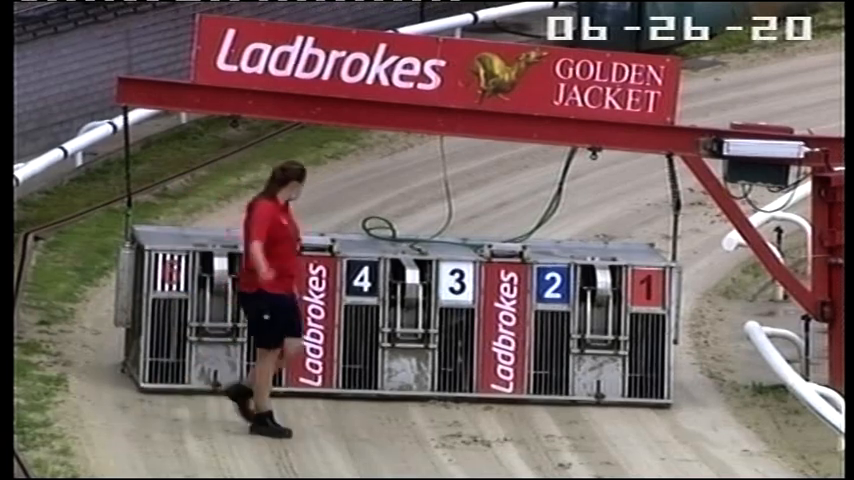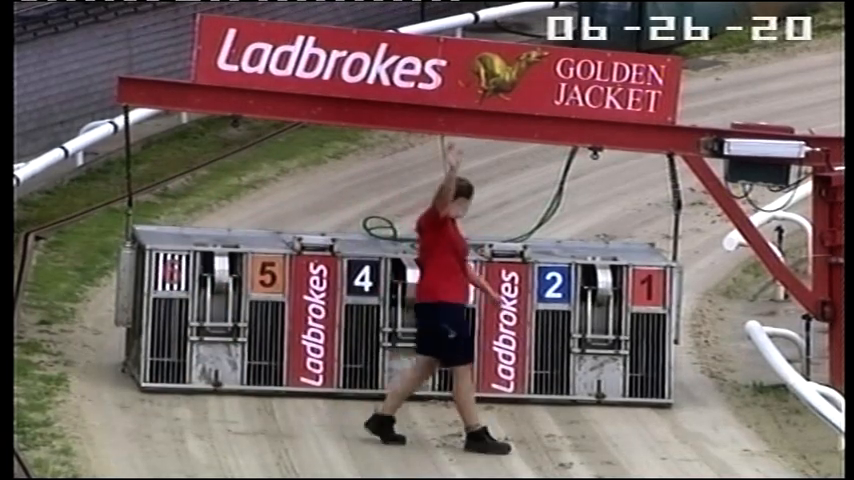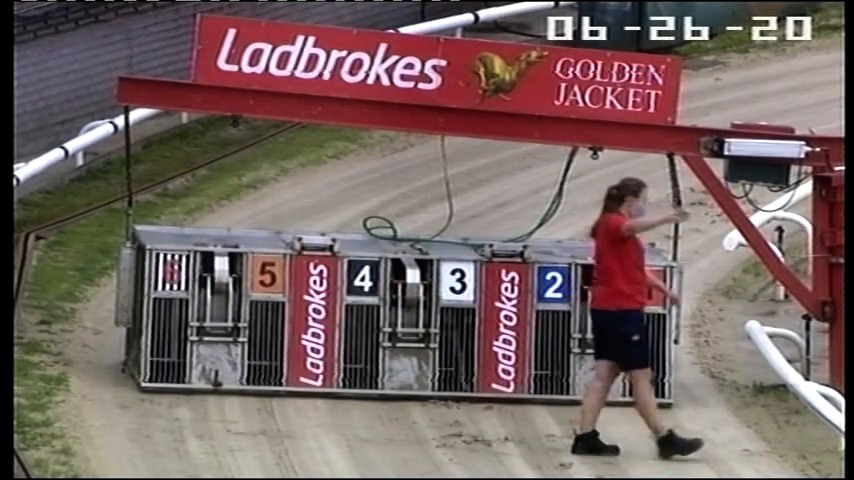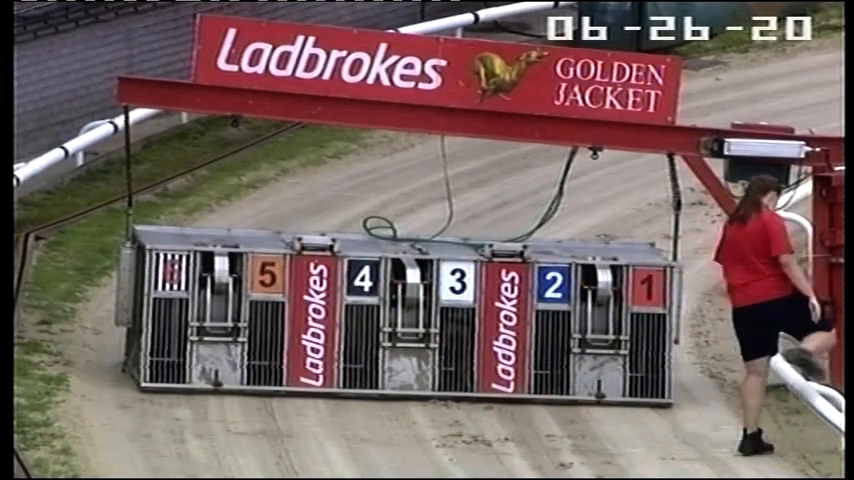
dt=1s
person 1, frame 1
left shoulder: (283, 209)
right shoulder: (264, 208)
right elbow: (255, 244)
left wrist: (293, 285)
right wrist: (262, 270)
left hip: (284, 291)
right hip: (261, 292)
left knee: (293, 349)
right knee: (269, 353)
left ankle: (242, 390)
right ankle: (261, 417)
person 1, frame 2
left shoulder: (447, 226)
right shoulder: (434, 220)
left elbow: (460, 265)
right elbow: (444, 198)
left wrist: (486, 289)
right wrist: (451, 171)
left hip: (446, 304)
right hip: (441, 305)
left knee: (423, 368)
right knee: (463, 369)
left ankle: (382, 419)
right ankle: (477, 436)
person 1, frame 3
left shoulder: (620, 228)
right shoulder: (610, 224)
left elbow: (637, 269)
right elbow: (636, 226)
left wrist: (664, 289)
right wrist: (667, 219)
left hip: (609, 311)
right hip: (621, 312)
left knee: (604, 375)
right knee: (641, 376)
left ankle: (585, 437)
right ankle: (665, 439)
person 1, frame 4
left shoulder: (731, 224)
right shoulder: (771, 220)
left elbow: (726, 264)
right elbow: (786, 261)
right wrist: (810, 295)
left hip: (743, 305)
right hip: (777, 298)
left knee: (755, 371)
right knee: (826, 333)
left ankle: (751, 437)
right ankle: (803, 353)
